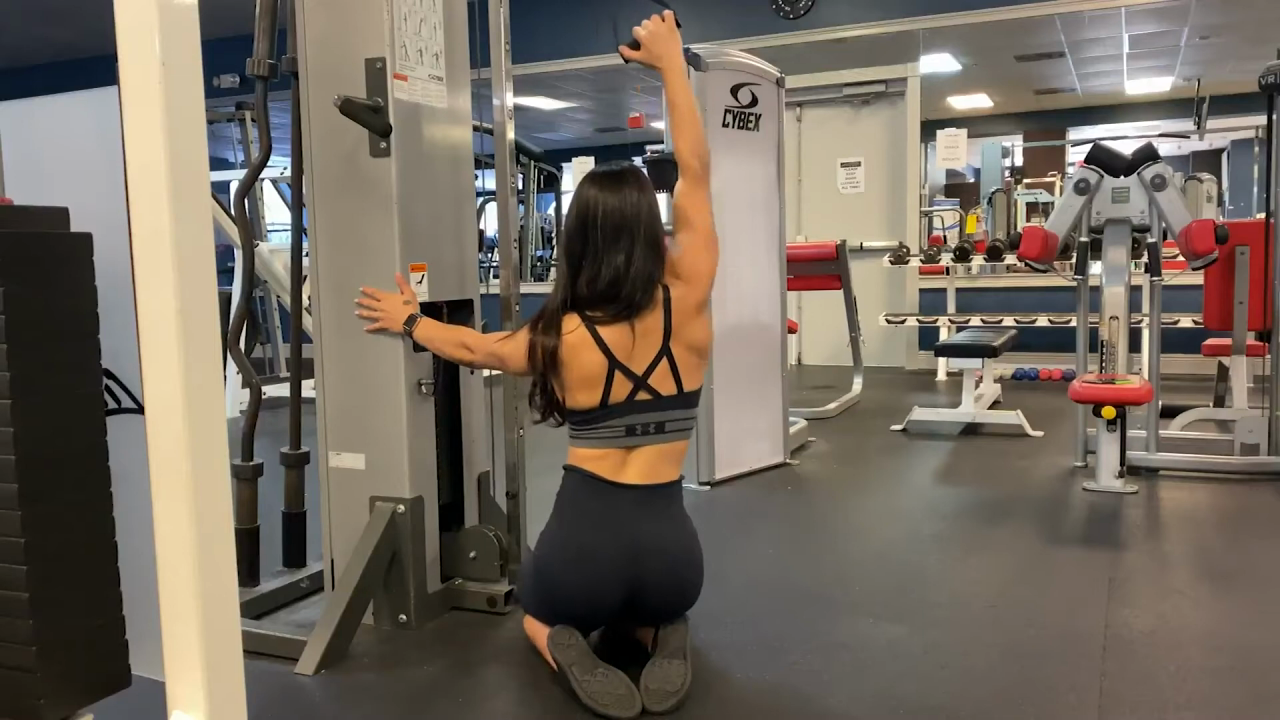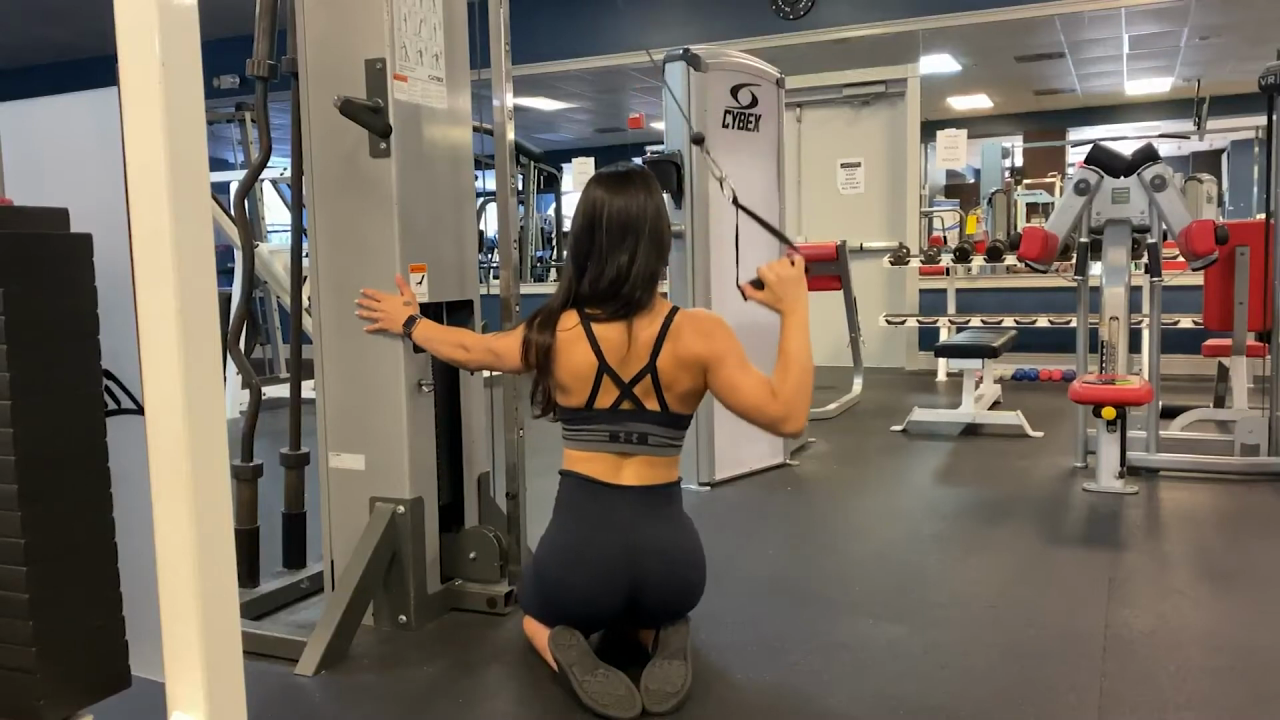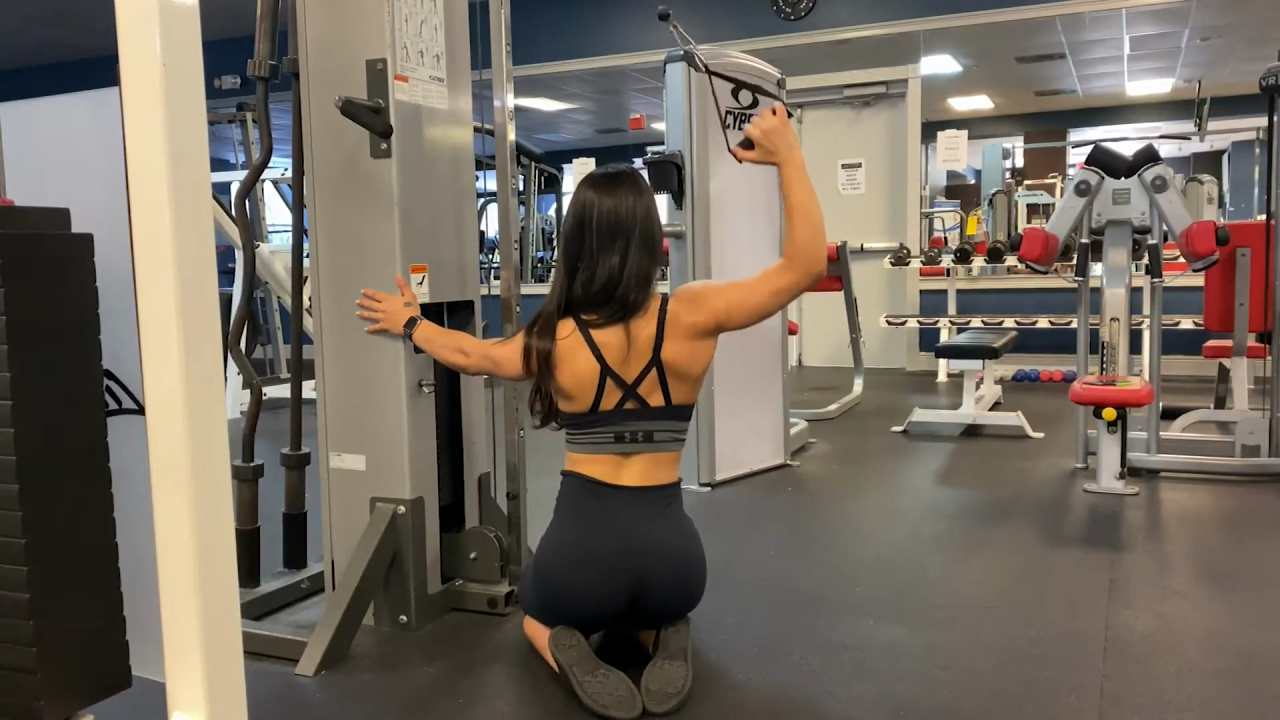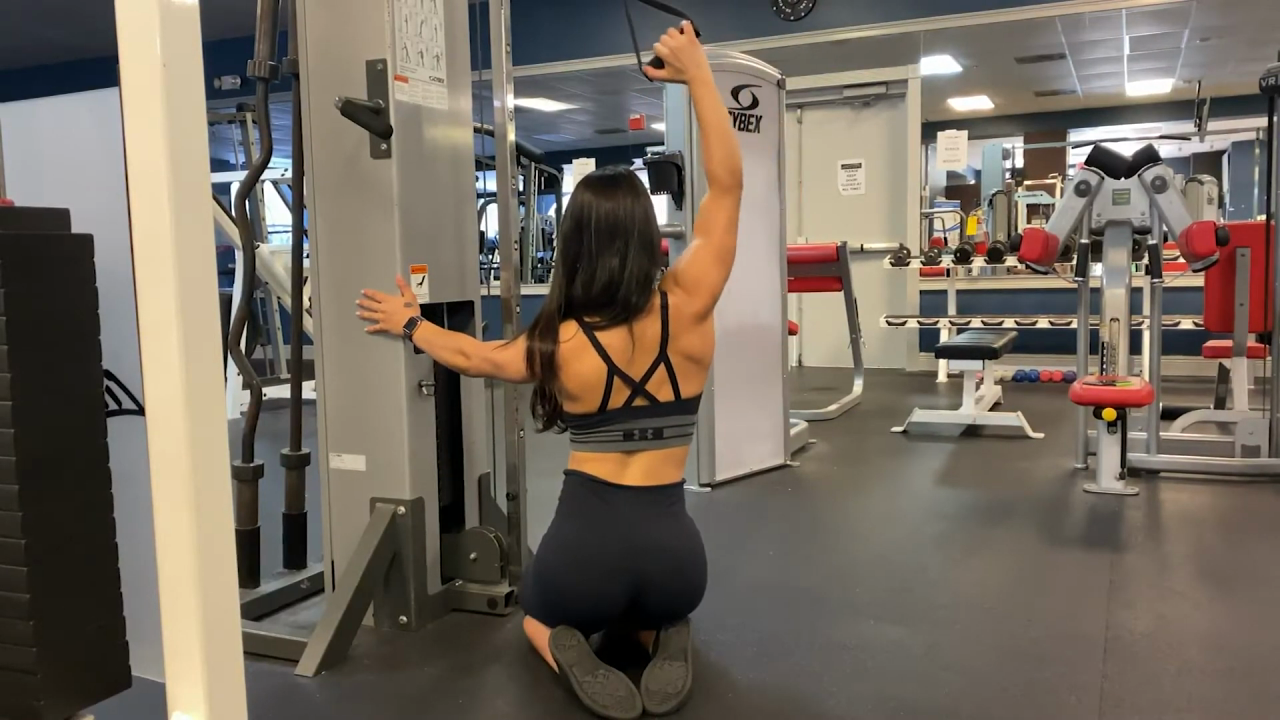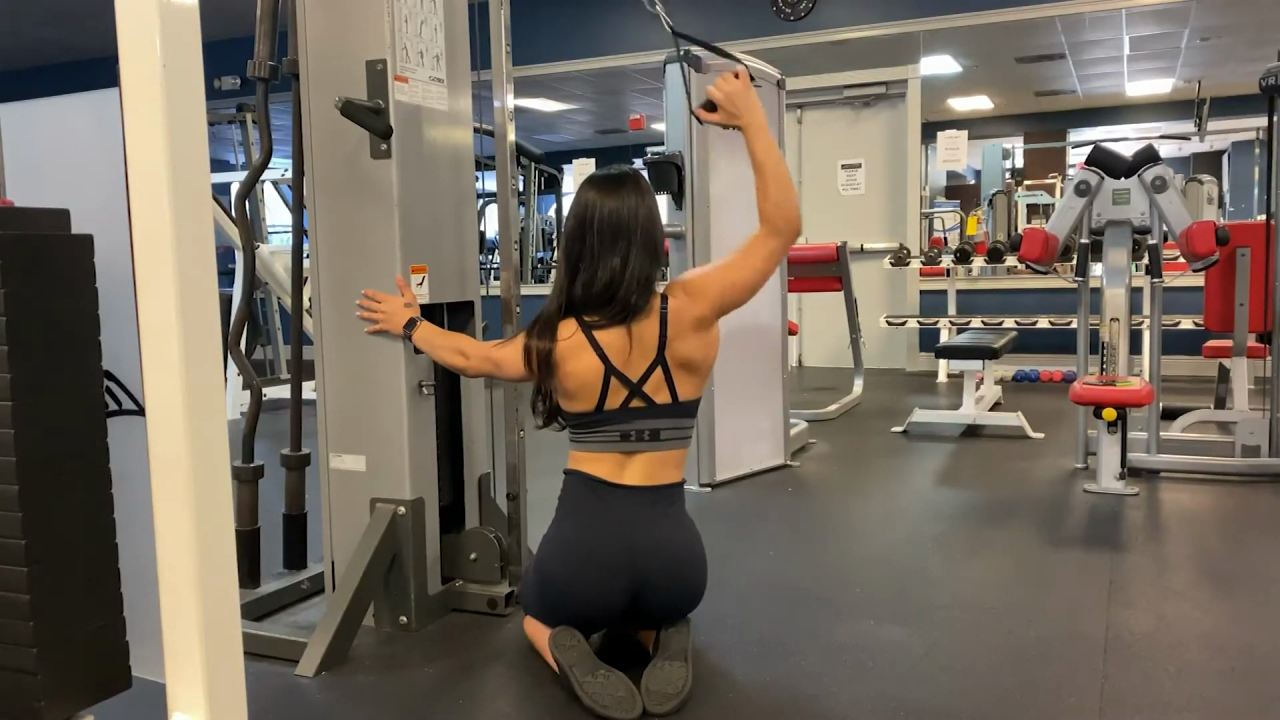
dt=1s
person 1, frame 1
left shoulder: (558, 337)
right shoulder: (686, 305)
left elbow: (475, 348)
right elbow: (694, 173)
left wrist: (409, 321)
right wrist: (670, 61)
left hip: (581, 543)
right hip: (668, 547)
left knee: (540, 609)
right knee: (652, 599)
left ankle: (567, 652)
right ankle: (660, 637)
person 1, frame 2
left shoulder: (556, 334)
right shoulder: (696, 333)
left elbow: (471, 349)
right elbow: (789, 416)
left wrist: (408, 322)
right wrist: (794, 307)
left hip: (580, 547)
right hip: (668, 551)
left knee: (540, 612)
right knee: (649, 600)
left ankle: (567, 651)
right ankle: (661, 636)
person 1, frame 3
left shoulder: (553, 341)
right shoulder: (692, 319)
left elbow: (472, 354)
right elbow: (806, 265)
left wrist: (409, 322)
right wrist: (787, 156)
left hip: (581, 549)
right hip: (670, 553)
left knee: (539, 612)
right knee: (652, 597)
left ankle: (568, 652)
right ankle: (663, 638)
person 1, frame 4
left shoulder: (558, 344)
right shoulder: (687, 310)
left elbow: (474, 356)
right elbow: (727, 184)
left wrist: (408, 323)
right wrist: (697, 73)
left hip: (583, 546)
right hip: (672, 550)
left knee: (539, 614)
right knee: (656, 603)
left ankle: (570, 655)
right ankle: (663, 638)
person 1, frame 5
left shoulder: (557, 341)
right shoulder: (691, 315)
left elbow: (474, 356)
right elbow: (782, 226)
left wrist: (408, 324)
right wrist: (750, 118)
left hip: (582, 544)
right hip: (671, 549)
left knee: (538, 613)
right knee: (651, 603)
left ankle: (567, 655)
right ankle: (661, 639)
